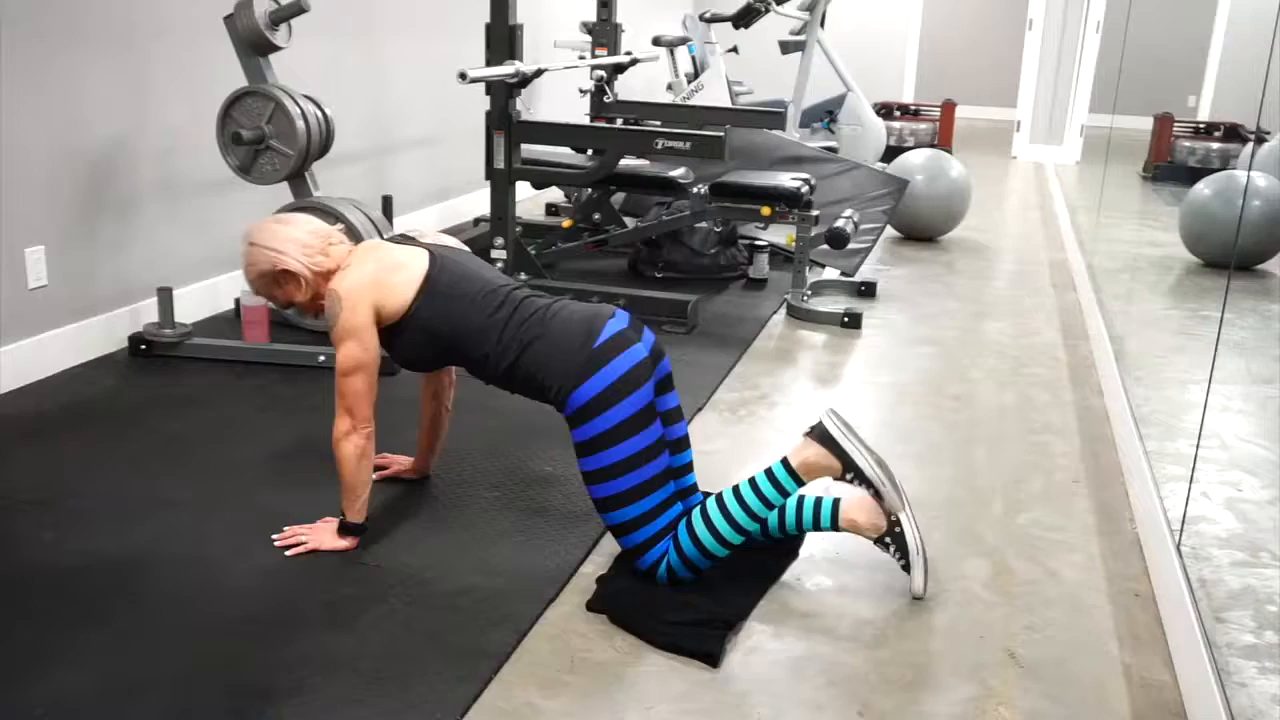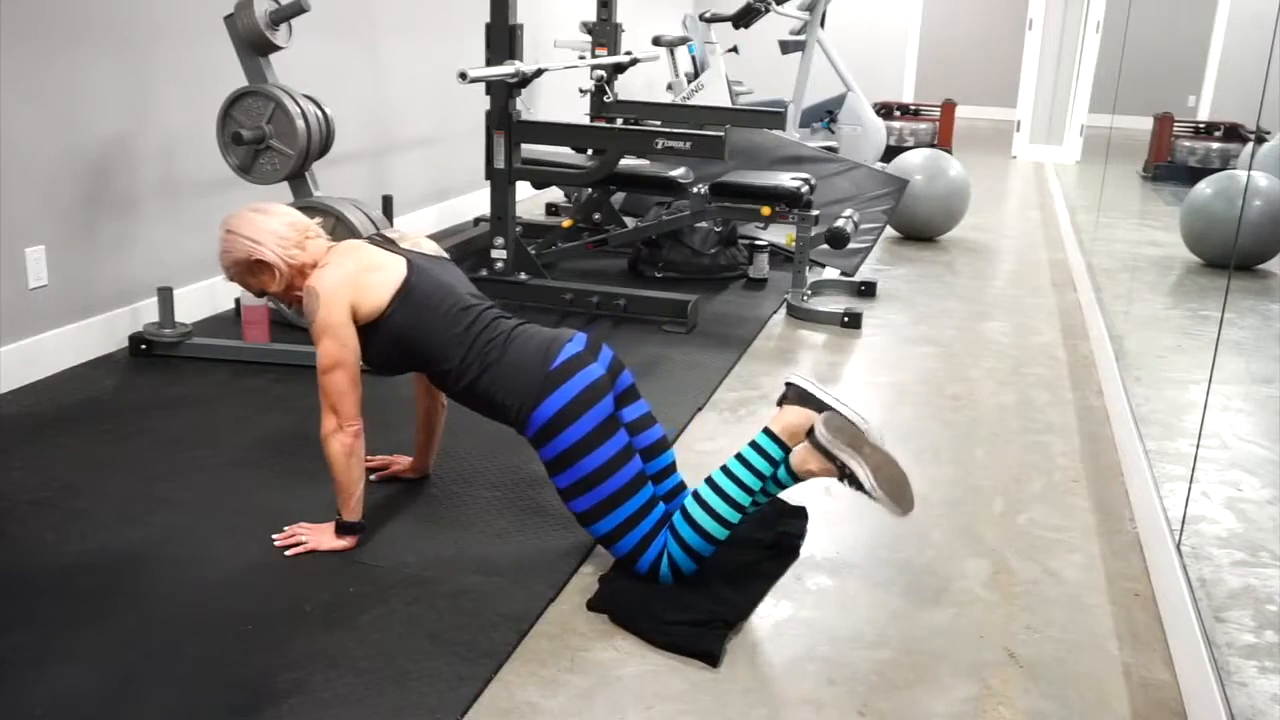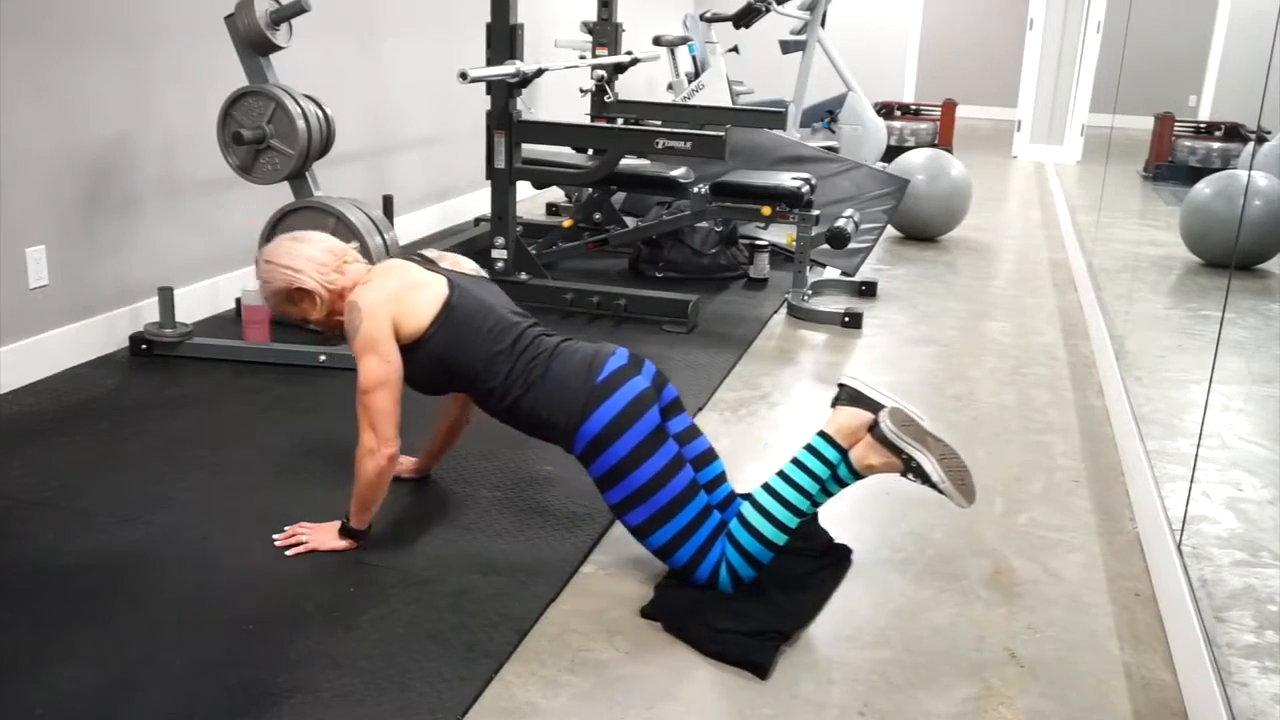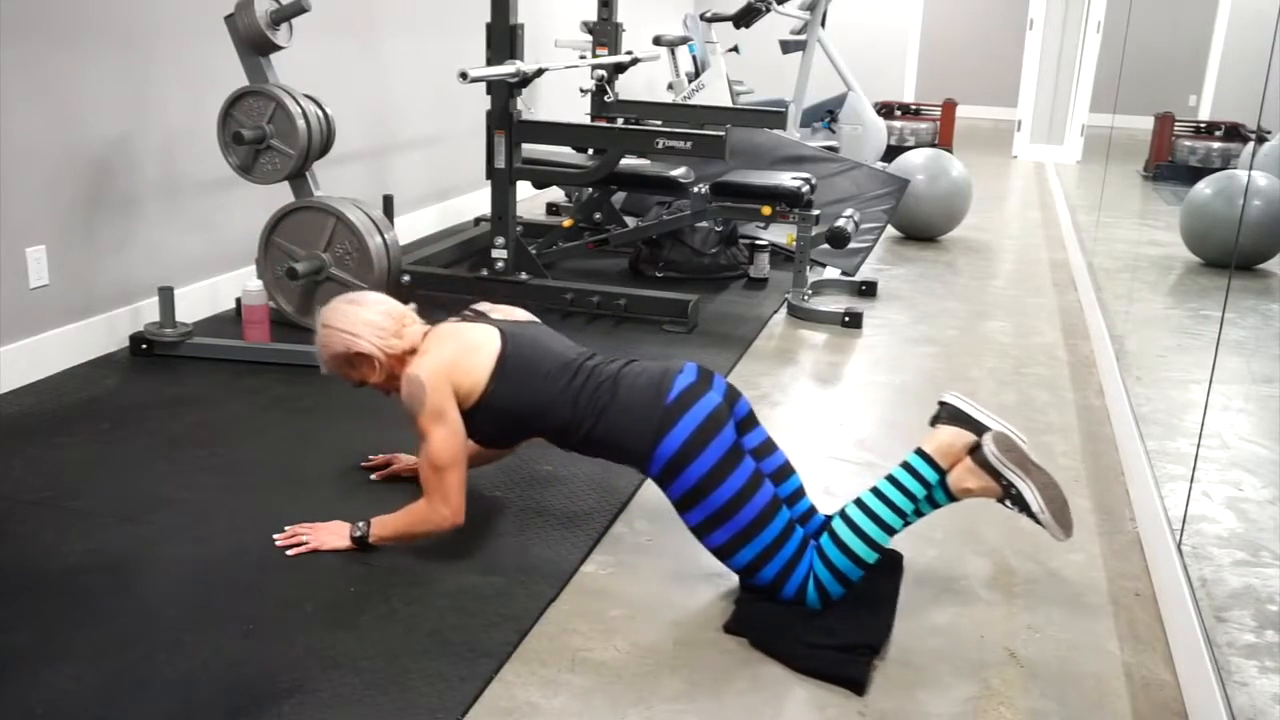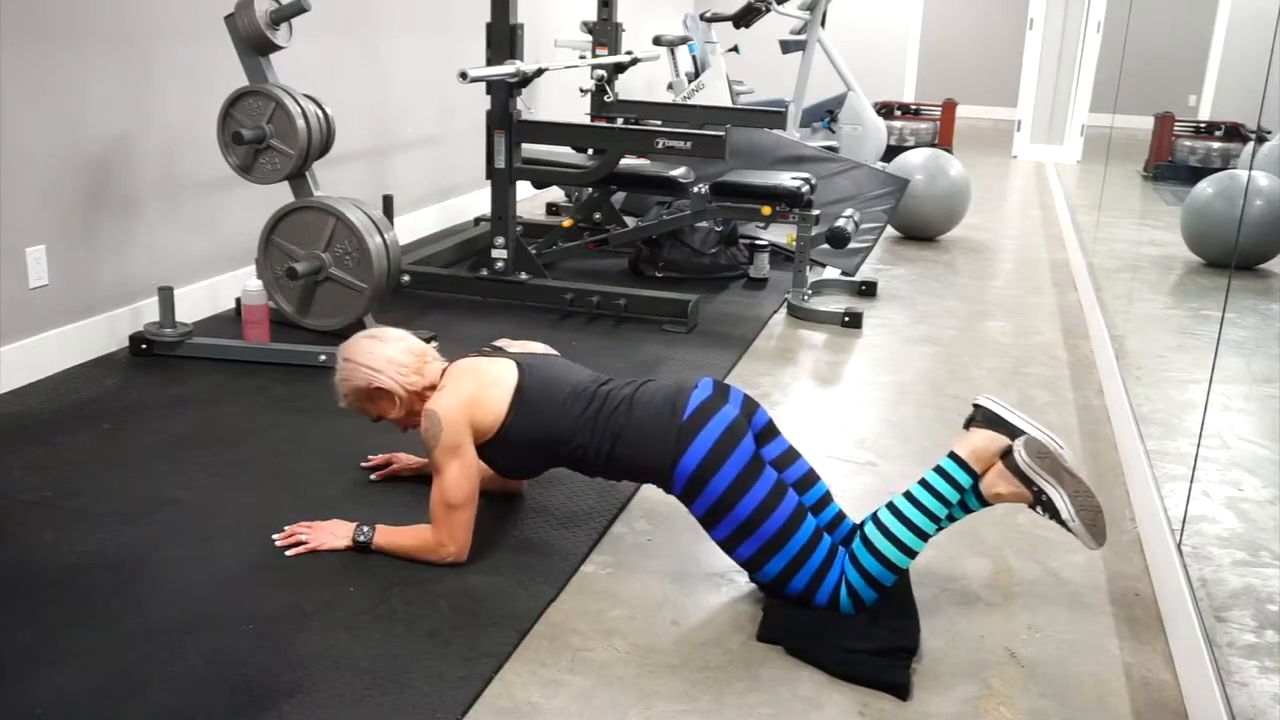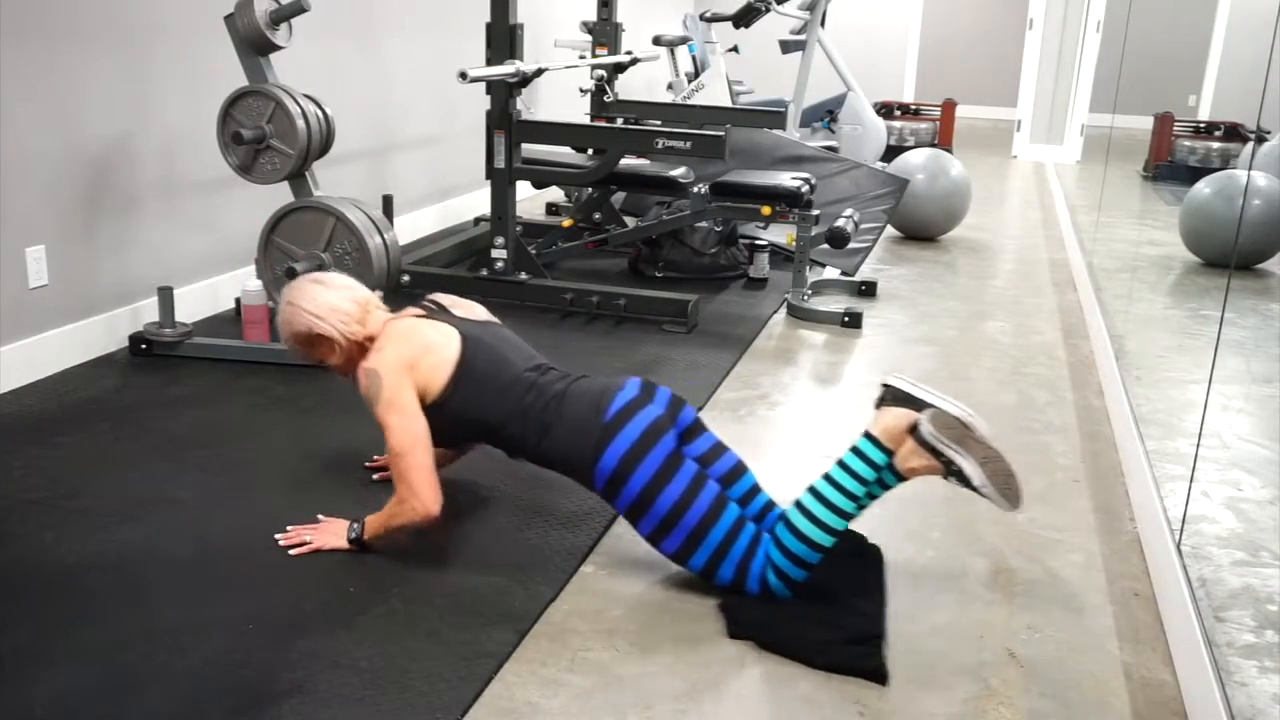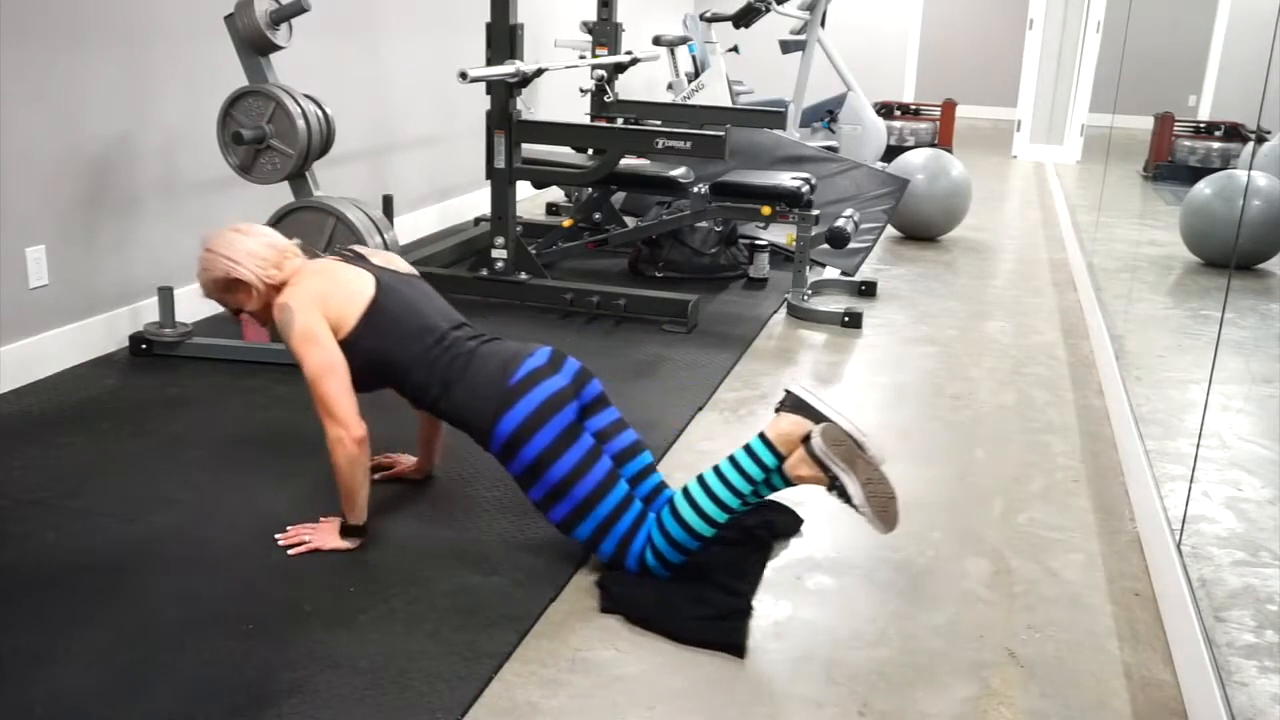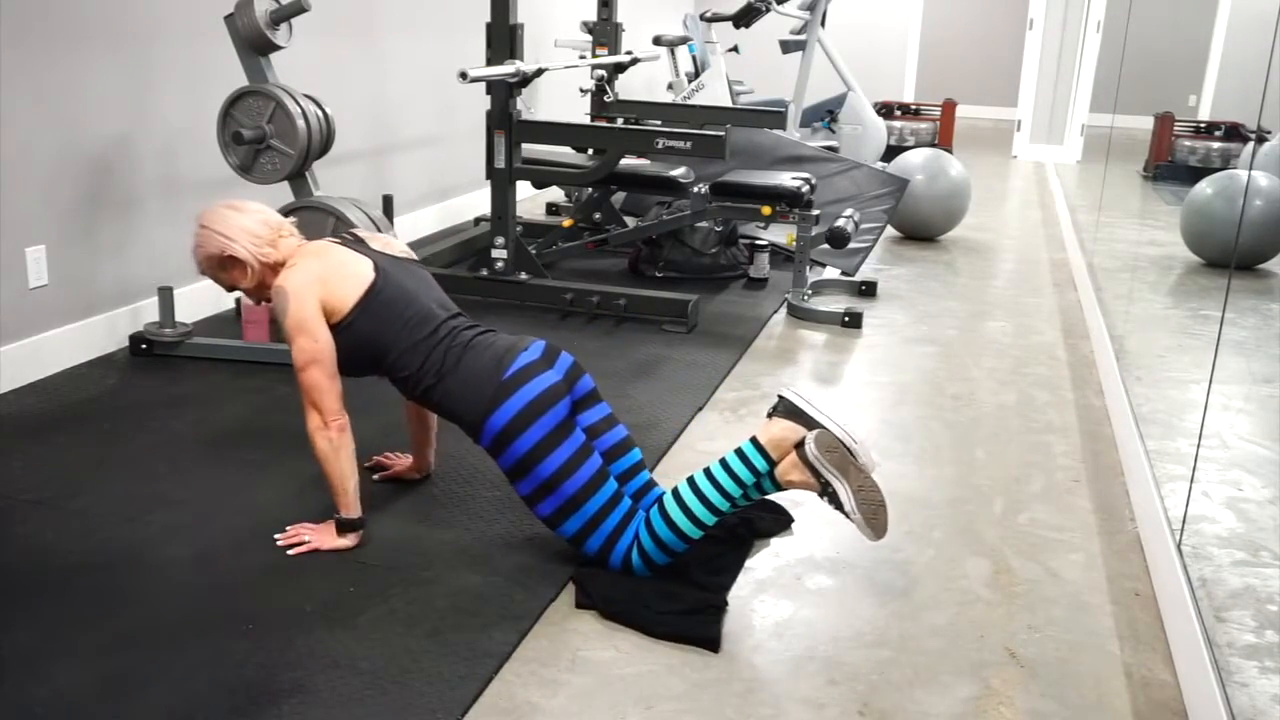
dt=0.7s
person 1, frame 1
left shoulder: (351, 290)
right shoulder: (406, 247)
left elbow: (354, 426)
right elbow: (441, 361)
left wrist: (347, 526)
right wrist: (422, 461)
left hip: (595, 377)
right hip: (624, 341)
left knee: (665, 558)
right knee: (683, 520)
left ankle: (812, 456)
right ankle: (866, 515)
person 1, frame 2
left shoulder: (329, 286)
right shoulder: (396, 243)
left elbow: (342, 427)
left wrist: (346, 526)
right wrist: (421, 460)
left hip: (554, 398)
right hip: (584, 361)
left knee: (664, 558)
right knee: (675, 517)
left ankle: (790, 432)
right ankle: (813, 455)
person 1, frame 3
left shoulder: (369, 305)
right shoulder: (430, 263)
left elbow: (378, 448)
left wrist: (350, 530)
right wrist: (425, 464)
left hip: (602, 417)
right hip: (626, 378)
left knee: (724, 567)
right knee: (730, 526)
left ankle: (851, 439)
right ankle: (857, 430)
person 1, frame 4
left shoulder: (425, 374)
right shoulder: (481, 317)
left elbow: (446, 514)
left wrist: (356, 532)
right wrist: (429, 459)
left hip: (674, 437)
right hip: (697, 394)
left knee: (808, 581)
right knee: (814, 545)
left ankle: (948, 455)
right ankle: (956, 453)
person 1, frame 5
left shoulder: (444, 410)
right shoulder: (494, 358)
left elbow: (450, 544)
right elbow: (517, 464)
left wrist: (359, 533)
right wrist: (432, 465)
left hip: (698, 451)
right hip: (717, 409)
left knee: (841, 587)
right knee: (843, 552)
left ankle: (982, 462)
right ankle: (985, 454)
person 1, frame 6
left shoulder: (381, 367)
right shoulder: (442, 305)
left elbow: (421, 508)
left wrist: (355, 533)
right wrist: (427, 454)
left hip: (621, 449)
right hip: (645, 406)
left knee: (767, 569)
right knee: (773, 537)
left ankle: (894, 439)
right ankle: (901, 431)
person 1, frame 7
left shoulder: (298, 303)
right shoulder: (363, 257)
left elbow: (349, 434)
left wrist: (351, 527)
right wrist: (425, 462)
left hip: (524, 413)
right hip: (554, 372)
left knee: (650, 549)
right knee: (662, 517)
left ankle: (787, 446)
right ankle: (791, 437)
person 1, frame 8
left shoulder: (295, 286)
right shoulder: (362, 241)
left elbow: (328, 420)
left wrist: (346, 525)
right wrist: (421, 461)
left hip: (513, 408)
right hip: (546, 367)
left knee: (637, 549)
right knee: (649, 511)
left ankle: (779, 450)
right ankle: (786, 438)
